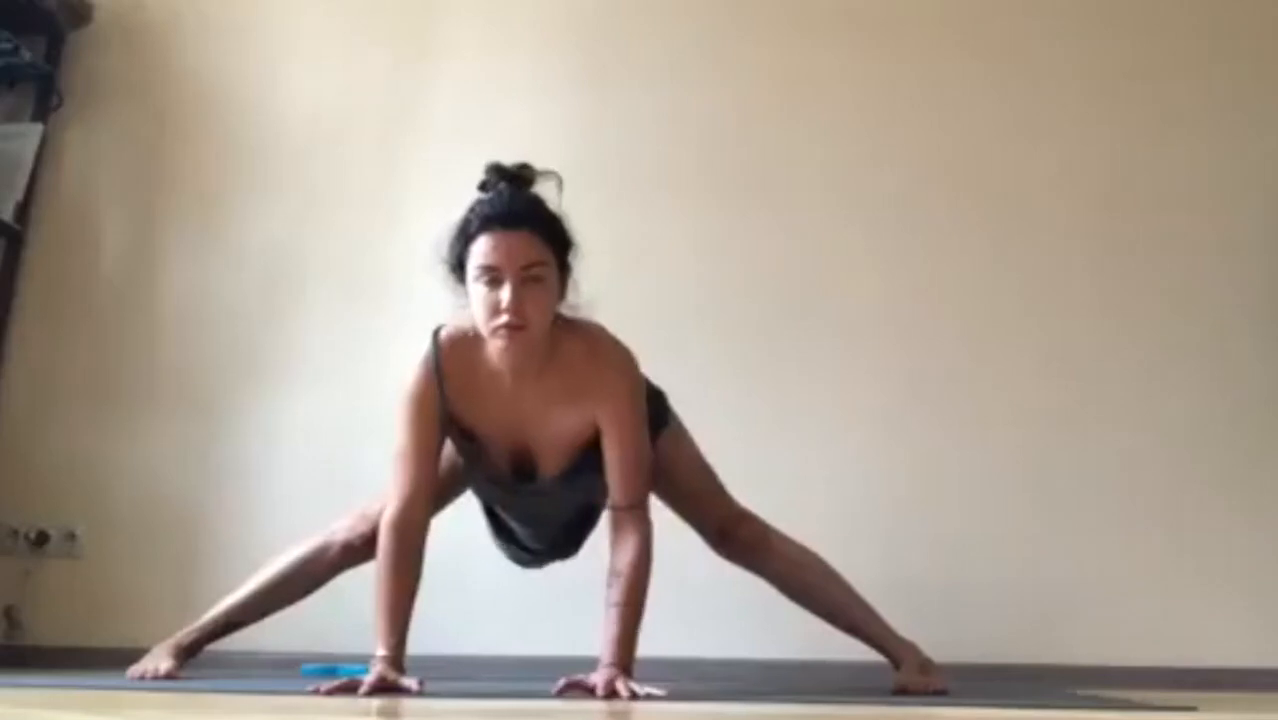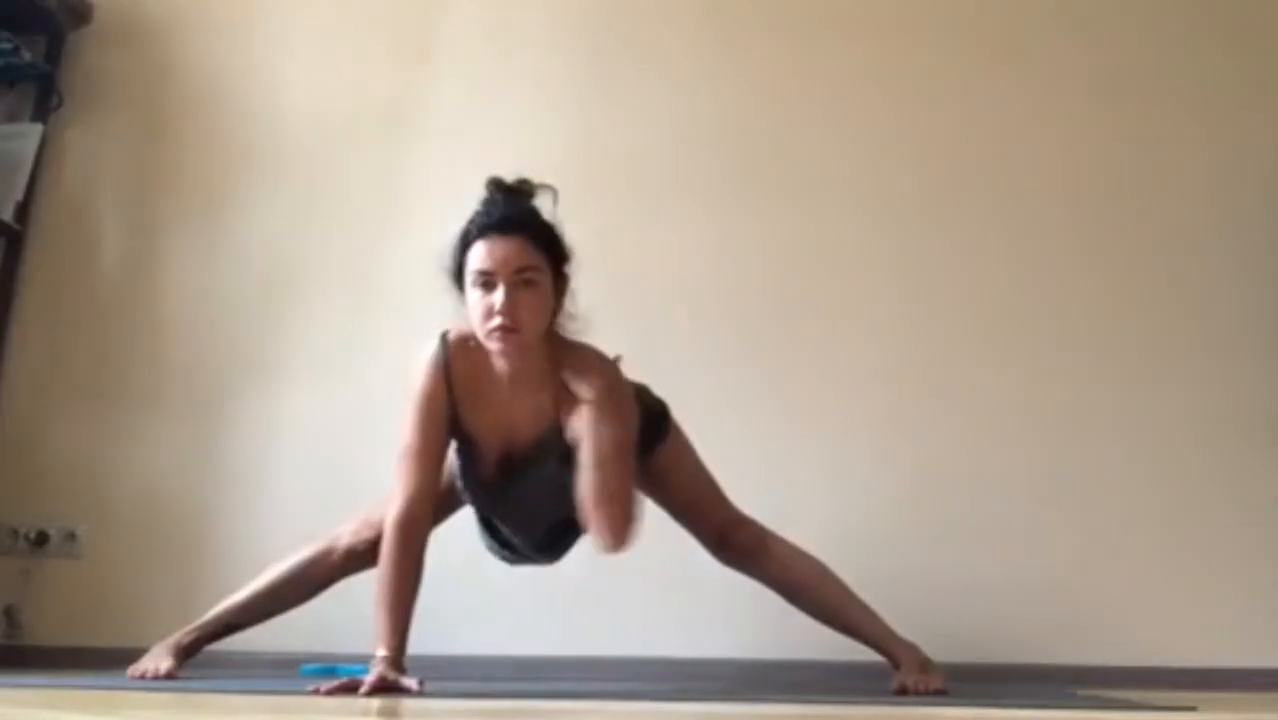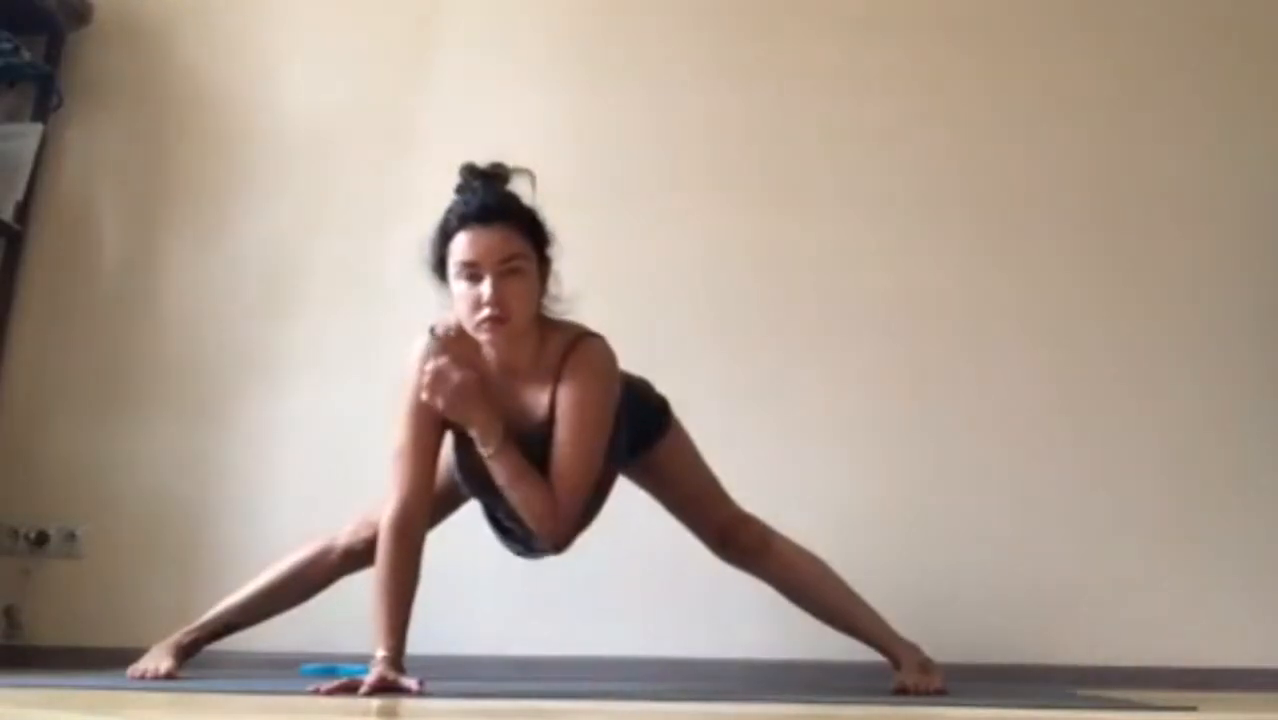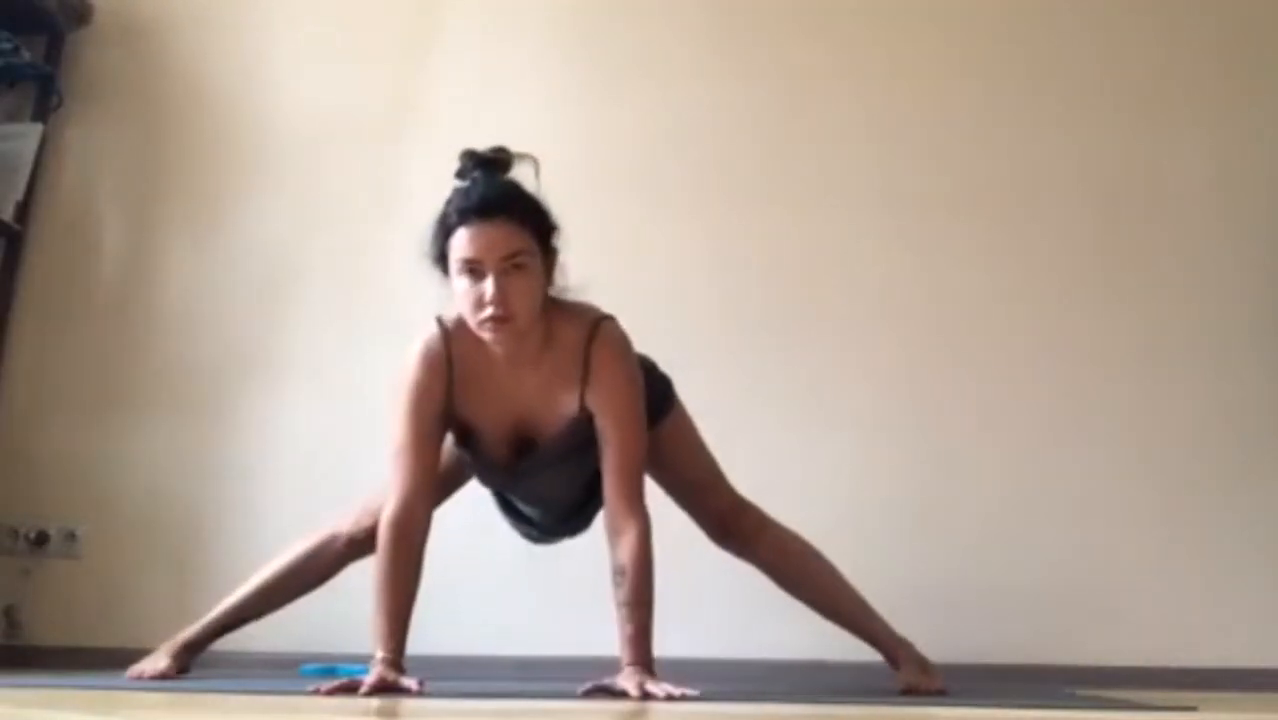
dt=0.7s
person 1, frame 1
left shoulder: (605, 367)
right shoulder: (442, 361)
left elbow: (630, 525)
right elbow: (404, 518)
left wrist: (616, 661)
right wrist: (387, 658)
left hip: (620, 430)
right hip: (483, 444)
left knee: (738, 534)
right knee: (359, 533)
left ankle: (903, 651)
right ankle: (186, 638)
person 1, frame 2
left shoulder: (600, 384)
right shoulder: (445, 363)
left elbow: (613, 536)
right elbow: (407, 518)
left wrist: (596, 409)
right wrist: (386, 658)
left hip: (606, 428)
right hip: (487, 449)
left knee: (739, 541)
right knee: (362, 540)
left ankle: (901, 649)
right ankle: (184, 636)
person 1, frame 3
left shoulder: (587, 362)
right shoulder: (437, 356)
left elbow: (555, 526)
right elbow: (402, 517)
left wrist: (483, 425)
right wrist: (386, 658)
left hip: (620, 428)
right hip: (487, 445)
left knee: (739, 538)
right knee: (359, 539)
left ankle: (902, 650)
right ankle: (185, 637)
person 1, frame 4
left shoulder: (602, 348)
right shoulder: (438, 355)
left elbow: (627, 520)
right elbow: (405, 517)
left wrist: (637, 663)
right wrist: (386, 659)
left hip: (628, 406)
right hip: (488, 436)
left knee: (738, 525)
right knee: (361, 526)
left ankle: (900, 651)
right ankle: (188, 639)
